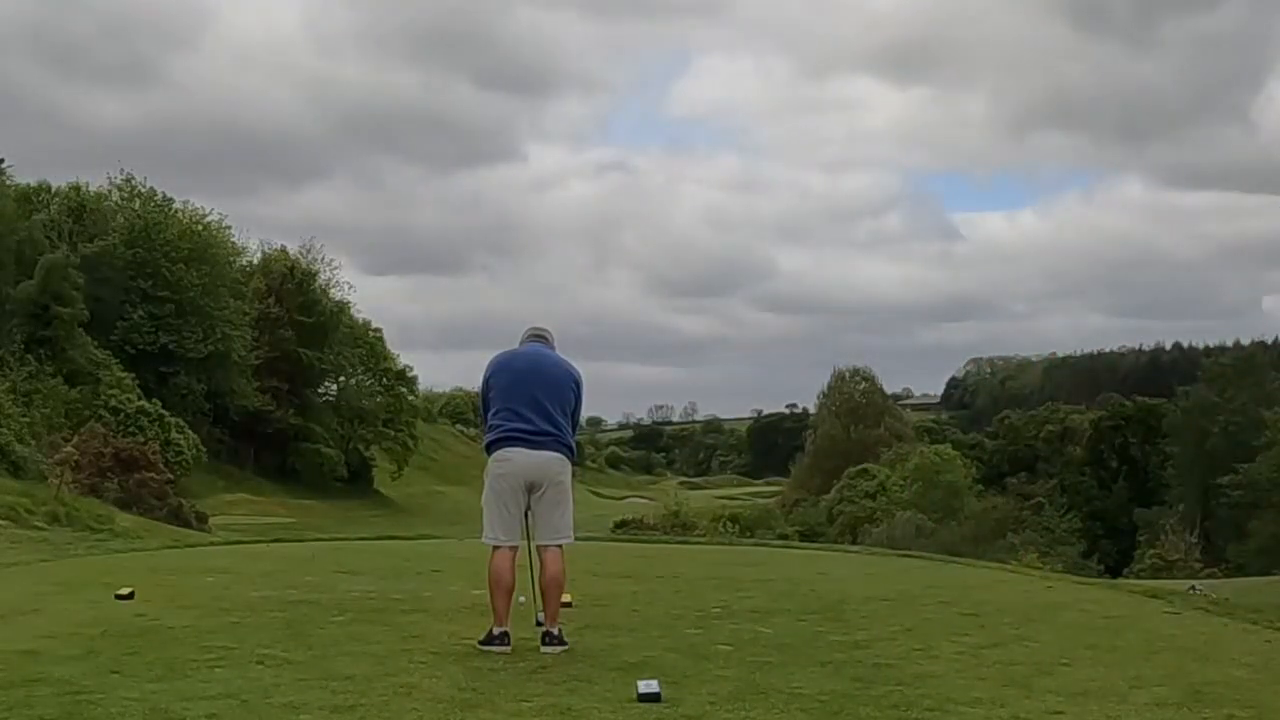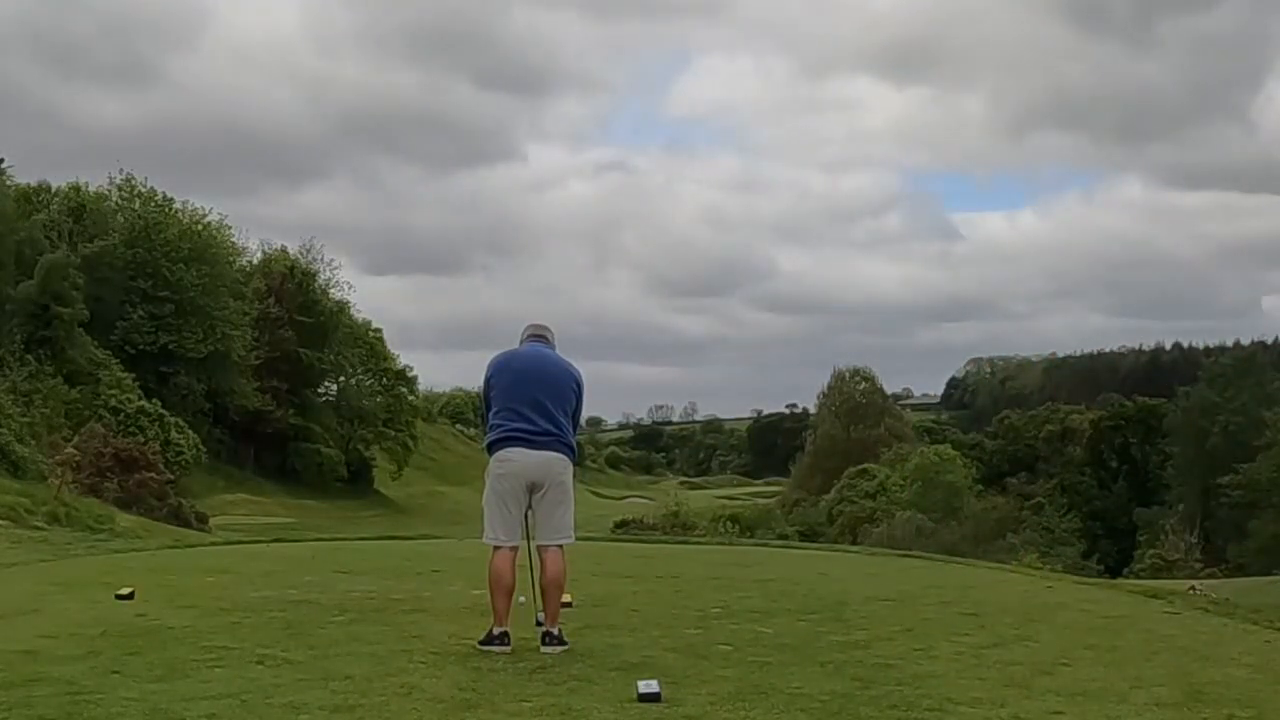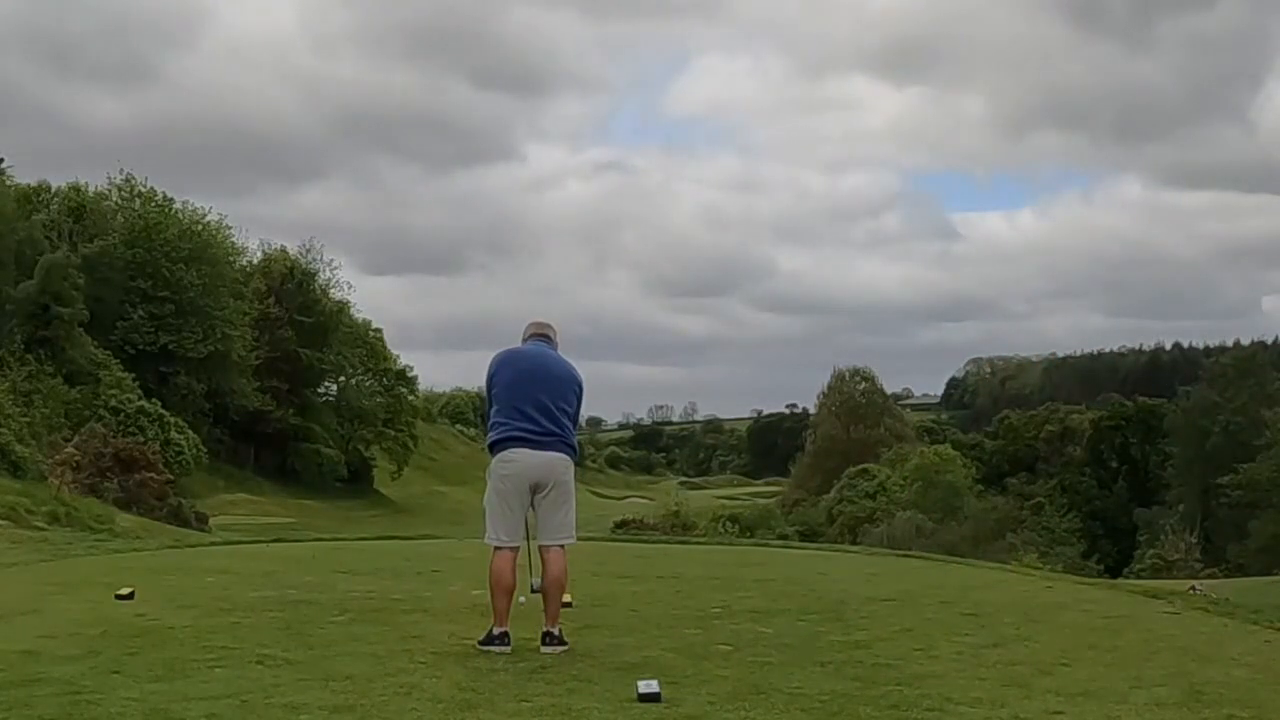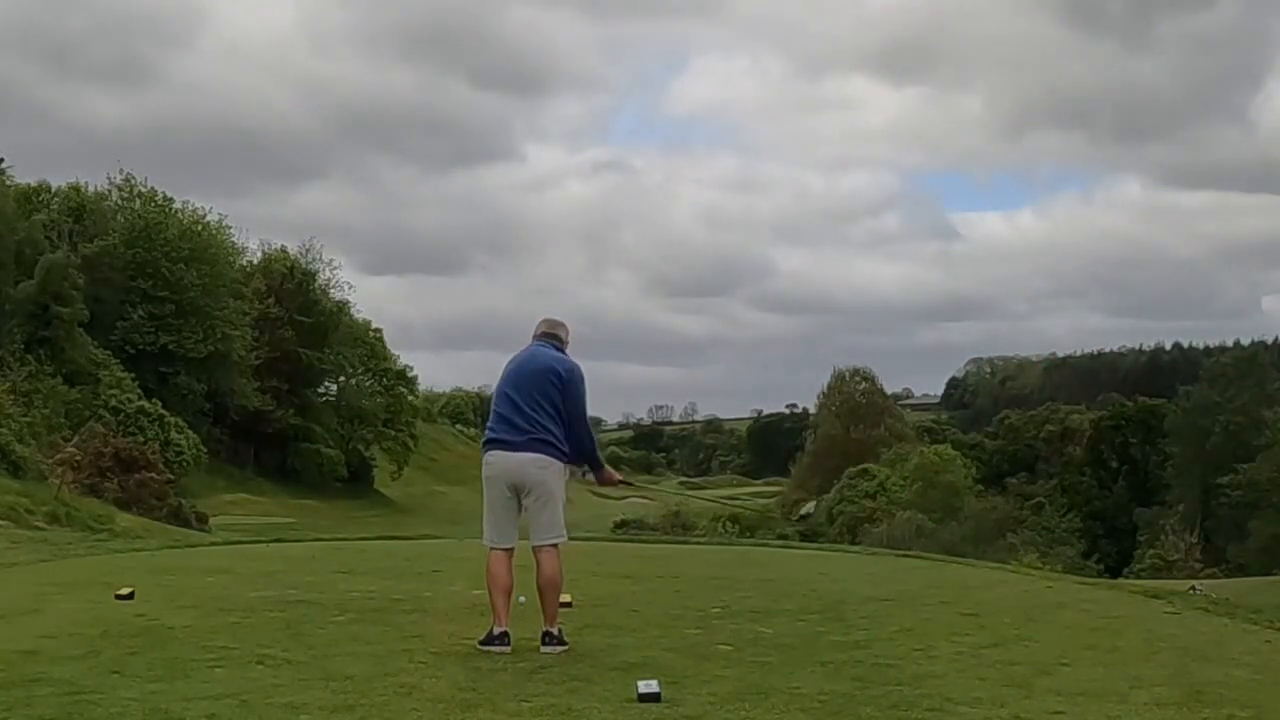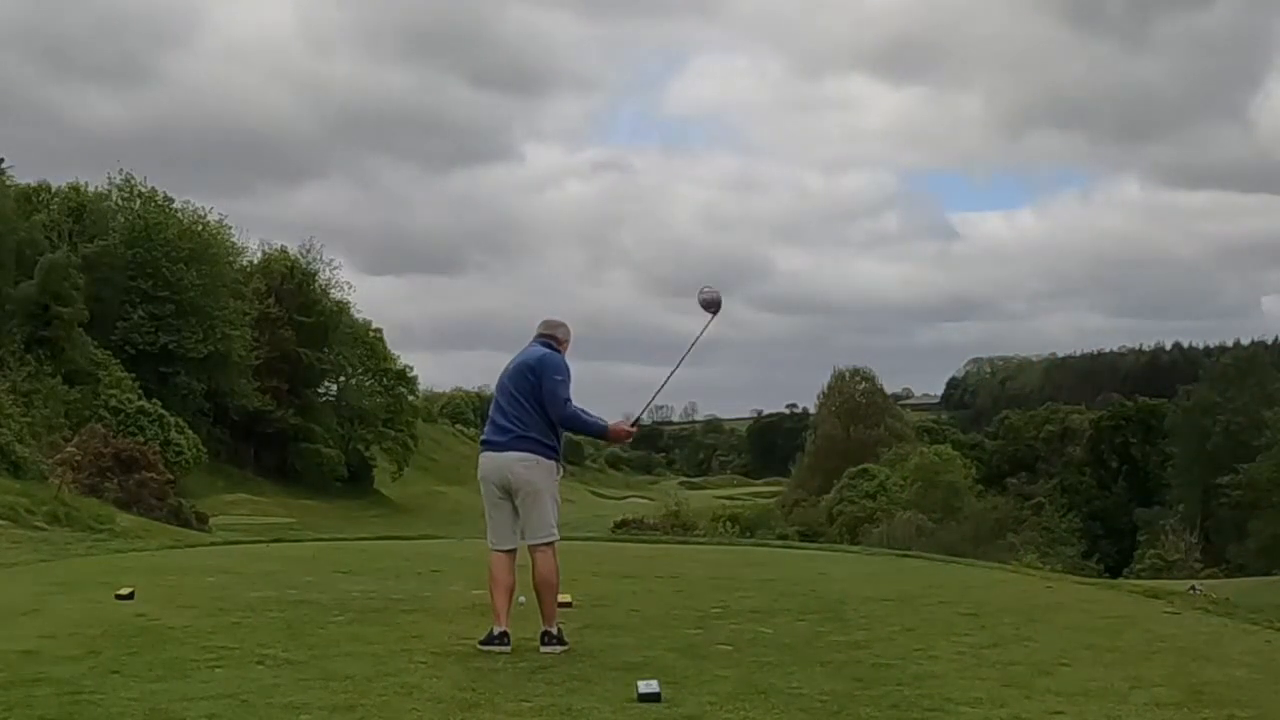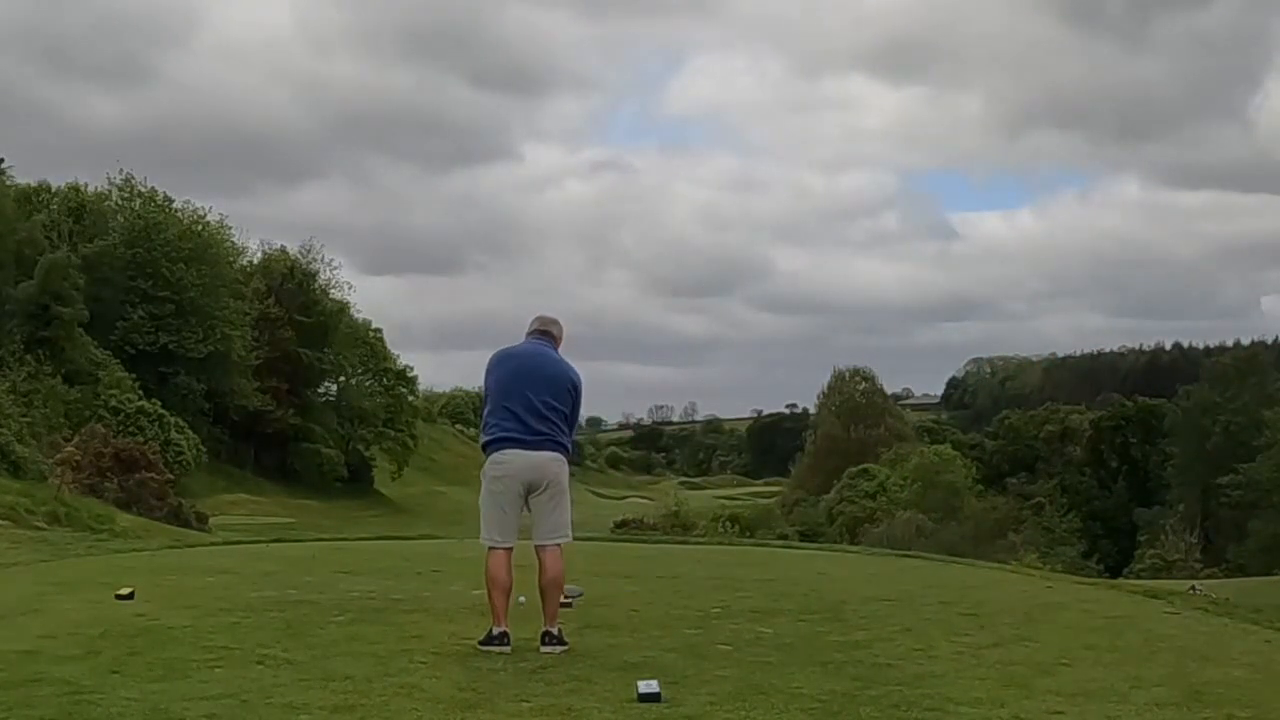
dt=0.5s
person 1, frame 1
left shoulder: (498, 363)
right shoulder: (569, 371)
left elbow: (485, 416)
left hip: (507, 457)
right hip: (554, 460)
left knee: (503, 546)
right knee: (552, 546)
left ankle: (500, 631)
right ankle: (551, 631)
person 1, frame 2
left shoulder: (499, 362)
right shoulder: (570, 371)
left hip: (508, 457)
right hip: (555, 460)
left knee: (504, 546)
right knee: (552, 547)
left ankle: (499, 631)
right ankle: (551, 631)
person 1, frame 3
left shoulder: (502, 360)
right shoulder: (570, 372)
left hip: (510, 458)
right hip: (557, 460)
left knee: (504, 546)
right knee: (554, 547)
left ankle: (500, 631)
right ankle: (552, 631)
person 1, frame 4
left shoulder: (514, 363)
right shoulder: (566, 367)
right elbow: (577, 427)
left wrist: (582, 462)
right wrist: (598, 468)
left hip: (497, 458)
right hip: (540, 461)
left knee: (499, 547)
right knee: (547, 547)
left ankle: (499, 630)
right ankle: (551, 631)
person 1, frame 5
left shoulder: (518, 362)
right shoulder: (551, 360)
left elbow: (561, 409)
right elbow: (561, 413)
left wrist: (605, 427)
right wrist: (607, 431)
left hip: (491, 460)
right hip: (531, 461)
left knee: (501, 548)
right knee: (542, 546)
left ankle: (500, 629)
right ankle: (550, 630)
person 1, frame 6
left shoulder: (501, 358)
right shoulder: (569, 373)
left hip: (504, 458)
right hip: (550, 460)
left knee: (499, 546)
right knee: (550, 547)
left ankle: (499, 630)
right ankle: (551, 631)
